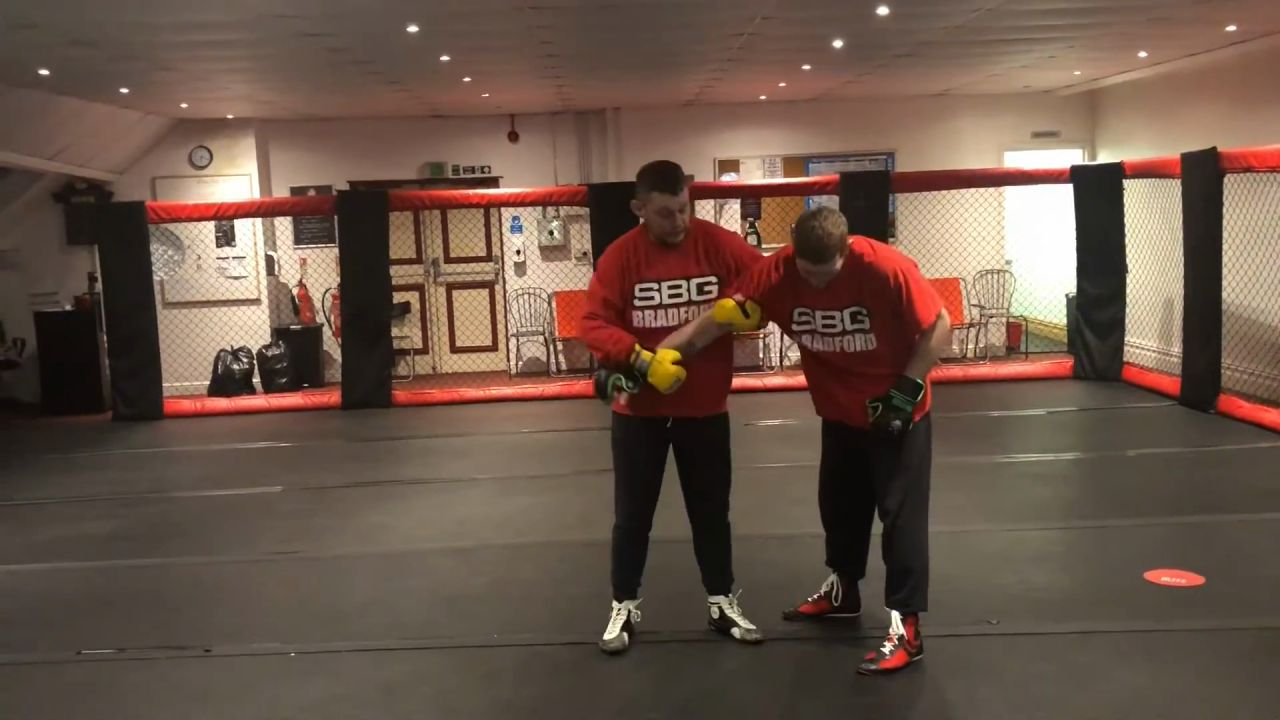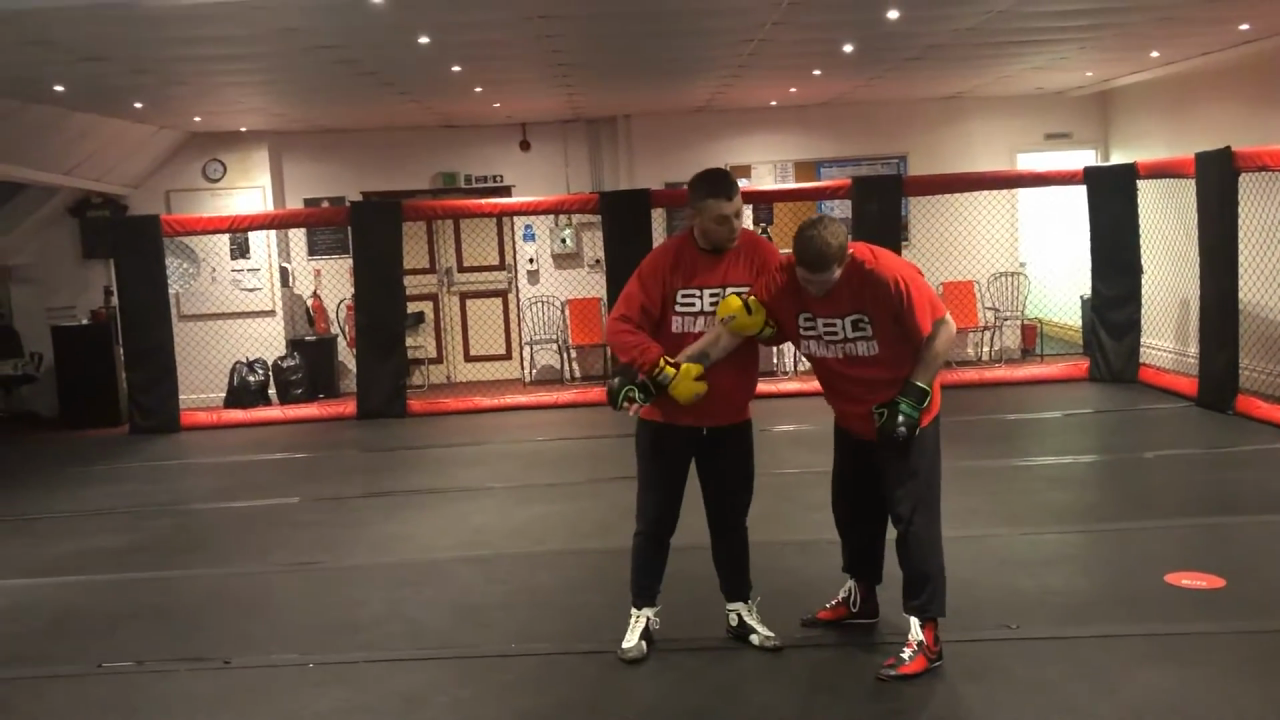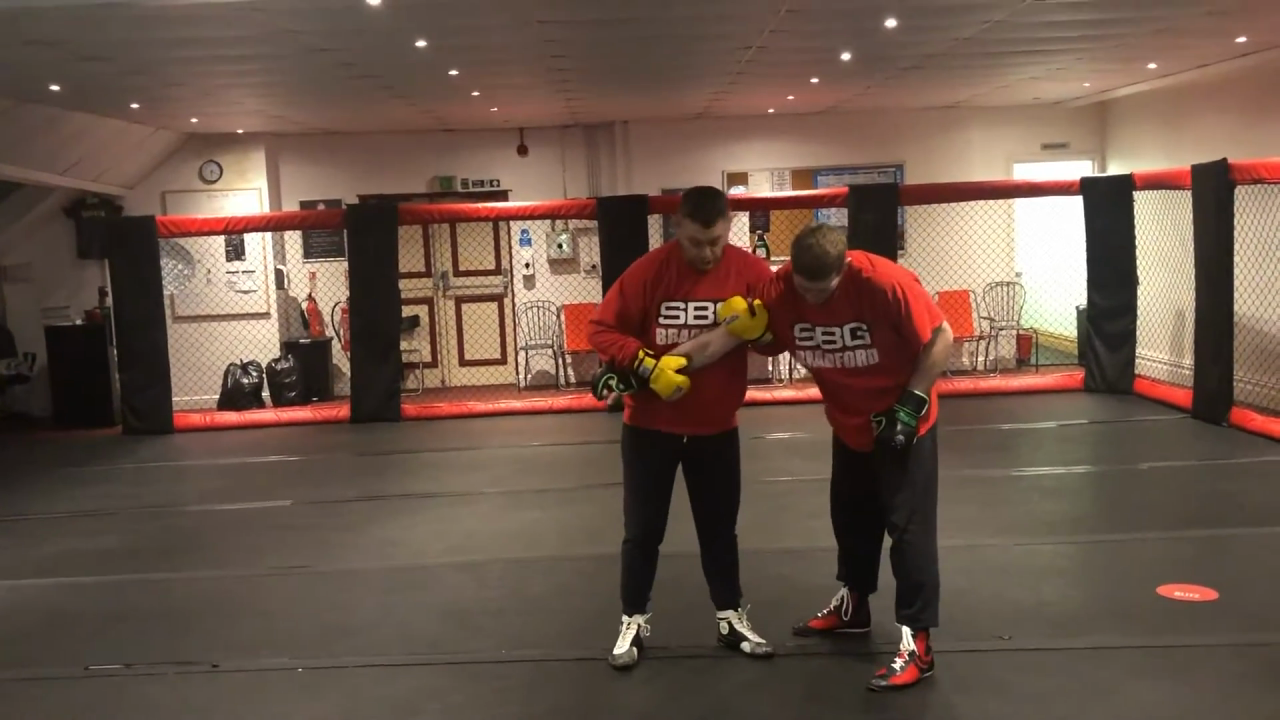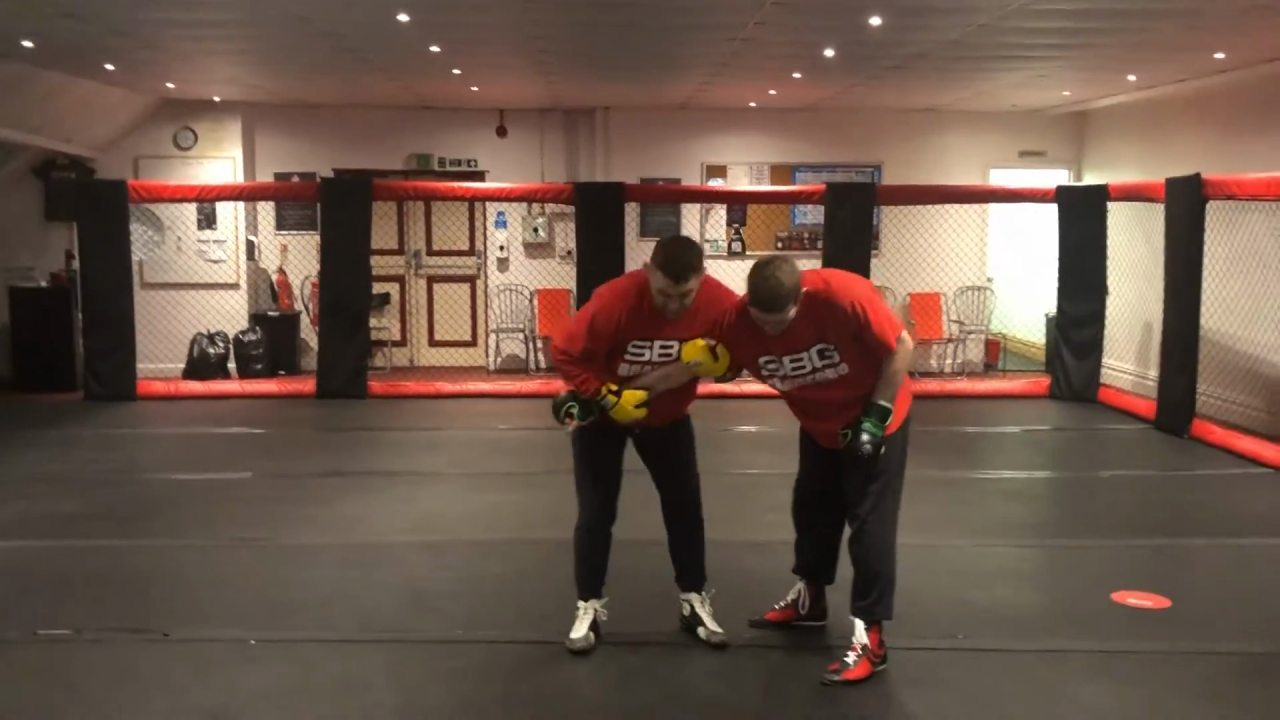
dt=0.5s
person 1, frame 1
left shoulder: (717, 243)
right shoulder: (621, 256)
right elbow: (593, 323)
right wrist: (644, 362)
left hip: (705, 410)
right hip: (639, 411)
left knee: (712, 512)
right knee: (632, 515)
left ankle: (722, 604)
right ankle: (624, 607)
person 1, frame 2
left shoulder: (759, 254)
right shoulder: (664, 260)
right elbow: (621, 326)
right wrist: (667, 373)
left hip: (730, 418)
right hip: (665, 417)
left knee: (730, 520)
right knee: (655, 521)
left ankle: (740, 610)
right ankle: (642, 614)
person 1, frame 3
left shoulder: (750, 271)
right shoulder: (650, 270)
right elbow: (602, 329)
right wrist: (649, 366)
left hip: (716, 427)
right hip: (650, 425)
left knee: (719, 527)
right knee: (643, 529)
left ankle: (731, 619)
right ankle: (633, 622)
person 1, frame 4
left shoulder: (719, 302)
right shoulder: (615, 301)
right elbow: (565, 354)
left wrist: (716, 362)
right wrist: (610, 398)
left hip: (668, 416)
right hip: (605, 414)
left knee: (686, 506)
right knee: (596, 514)
left ankle: (694, 602)
right ankle: (589, 608)
person 2, frame 1
left shoulder: (887, 268)
right shoulder: (777, 273)
left elbow: (938, 326)
right elbow: (717, 320)
left wrist: (905, 391)
left hip: (898, 410)
right hip: (839, 412)
left knee: (902, 511)
right knee: (839, 504)
left ankle: (906, 626)
right ankle: (842, 589)
person 2, frame 2
left shoulder: (887, 274)
right shoulder: (782, 281)
left elbow: (943, 329)
right elbow: (729, 331)
left wrist: (912, 397)
left hip: (907, 415)
right hip: (851, 418)
left knee: (913, 516)
right knee: (853, 509)
left ankle: (925, 632)
right ankle: (859, 595)
person 2, frame 3
left shoulder: (886, 283)
right shoulder: (780, 290)
left elbow: (940, 339)
right elbow: (725, 335)
left wrist: (910, 405)
left hip: (904, 424)
right hip: (849, 426)
left knee: (909, 526)
right knee: (850, 518)
left ankle: (916, 642)
right ankle: (852, 605)
person 2, frame 4
left shoulder: (843, 295)
right shoulder: (741, 320)
left elbow: (900, 346)
left wrist: (875, 414)
left hip: (872, 421)
right hip: (820, 427)
left knee: (870, 522)
right knee: (811, 513)
left ankle: (870, 637)
right ankle: (808, 600)
